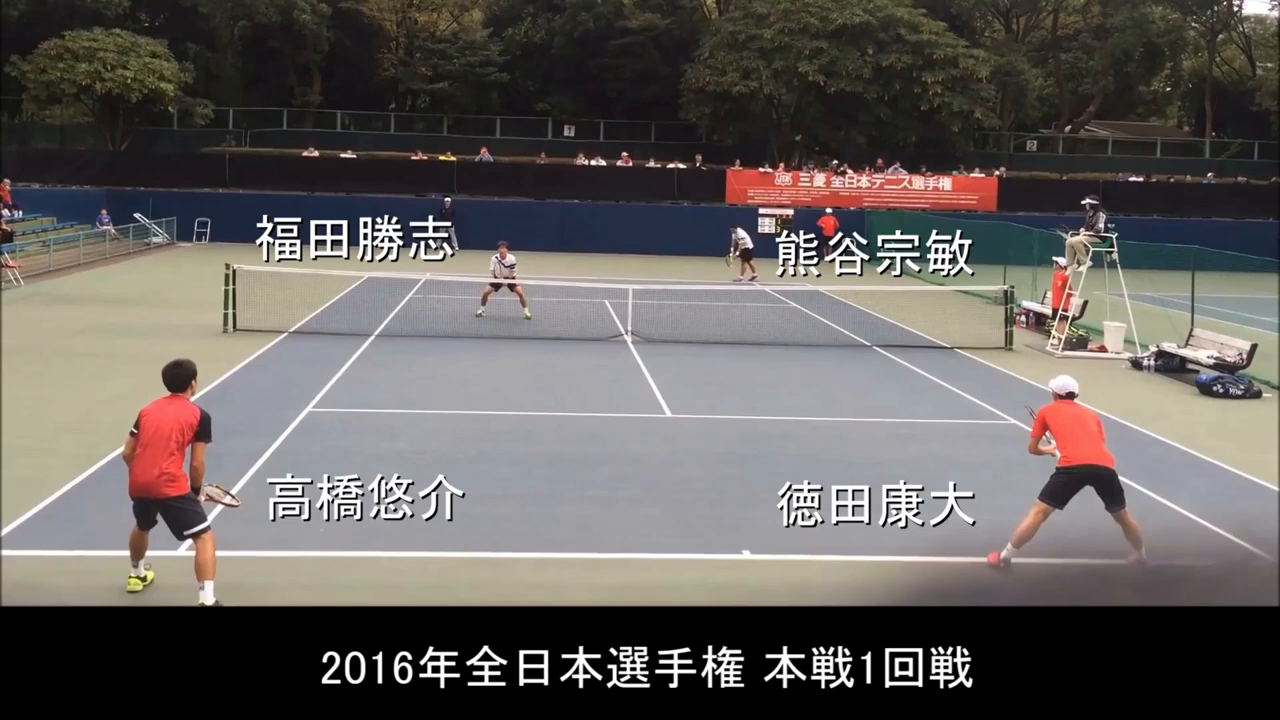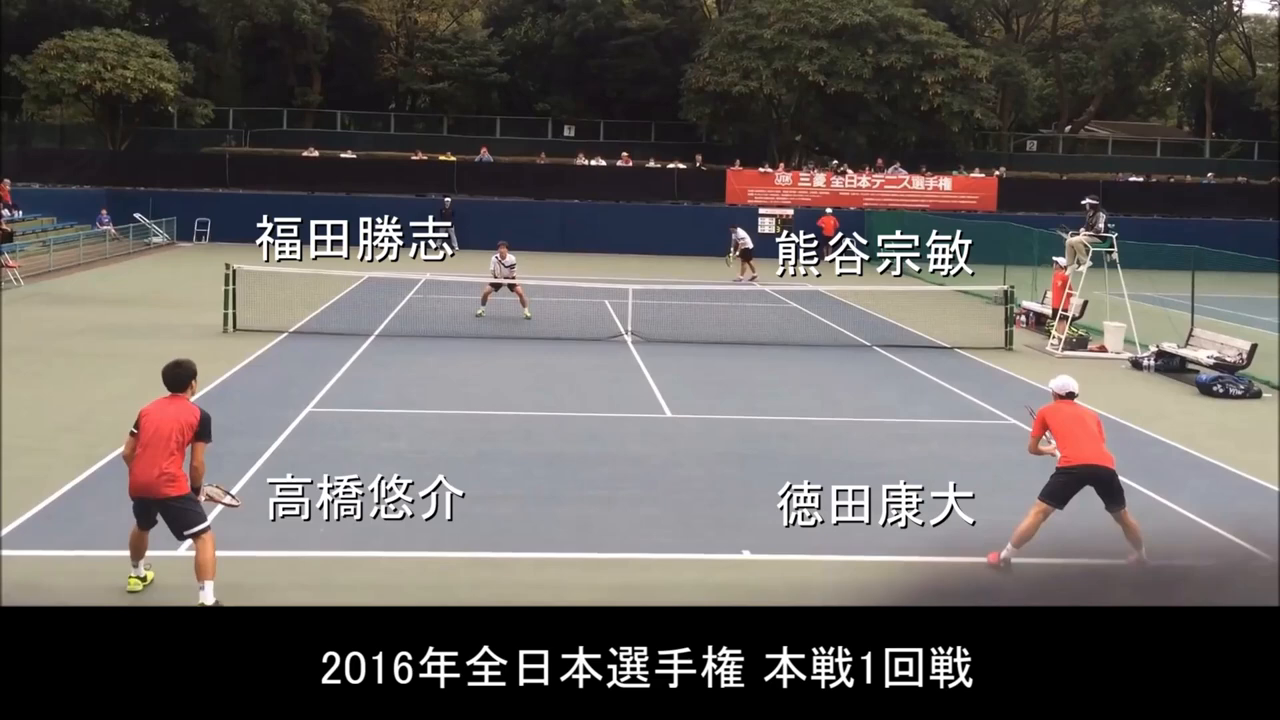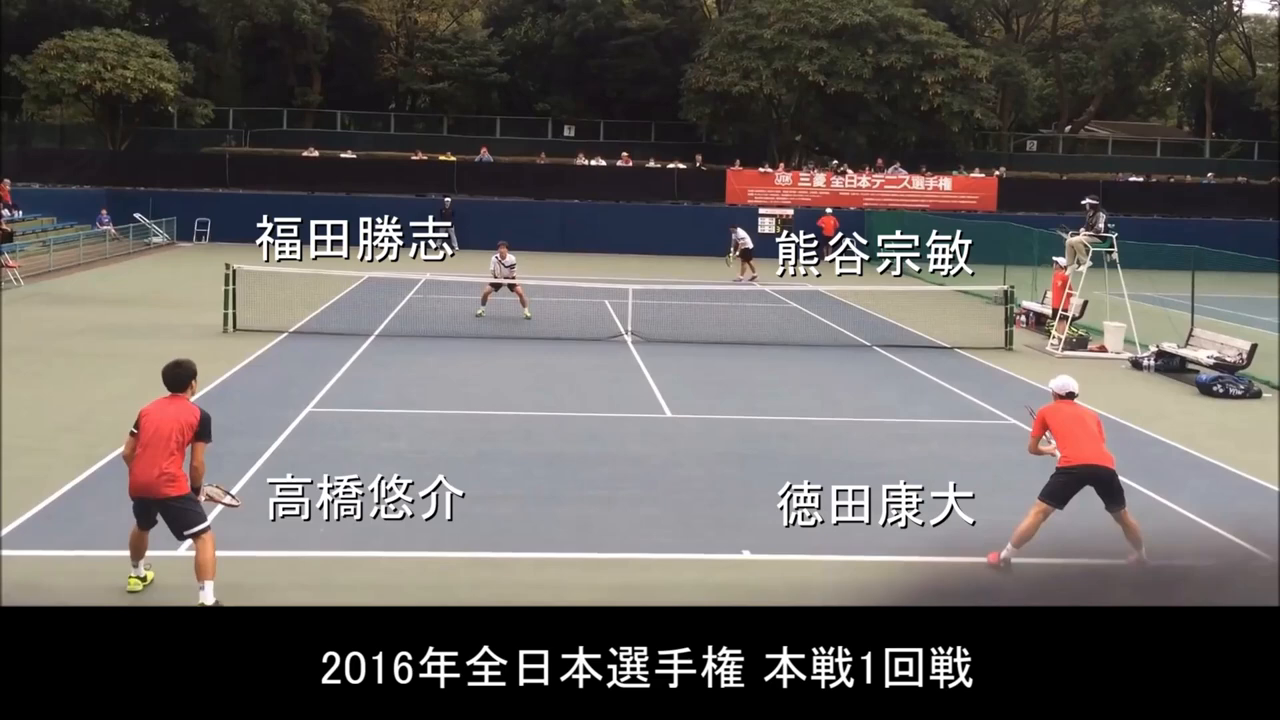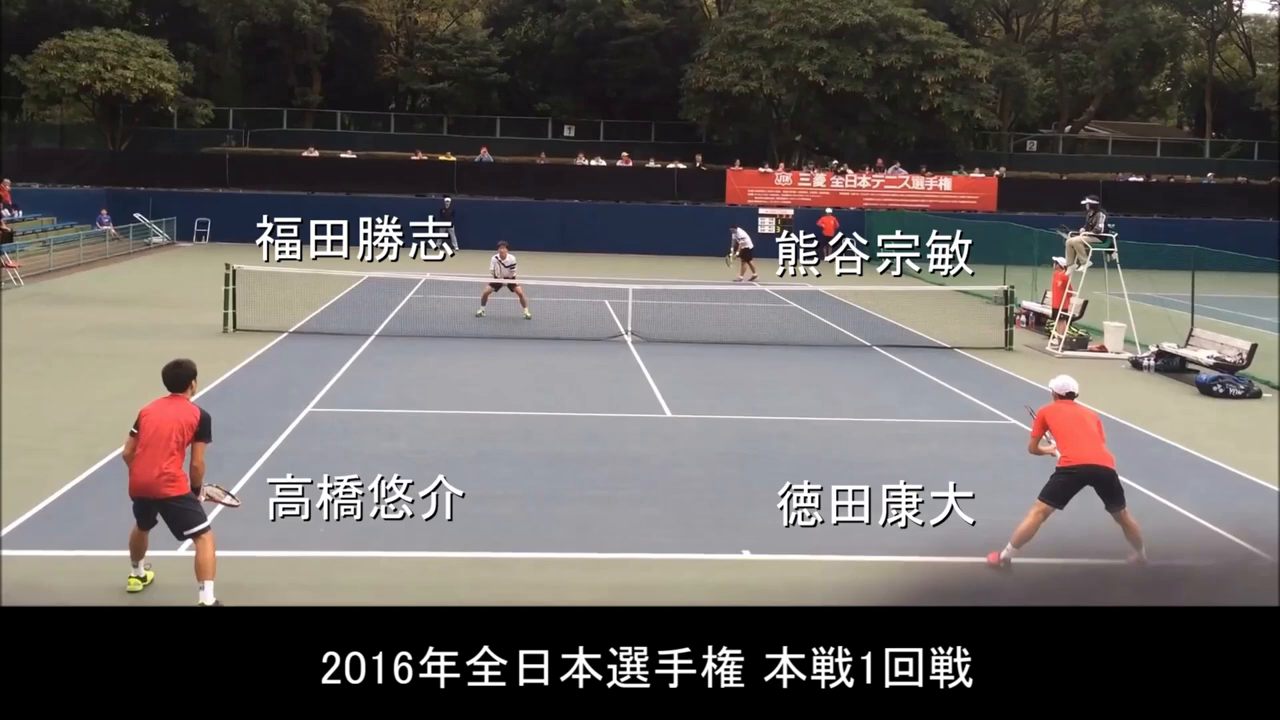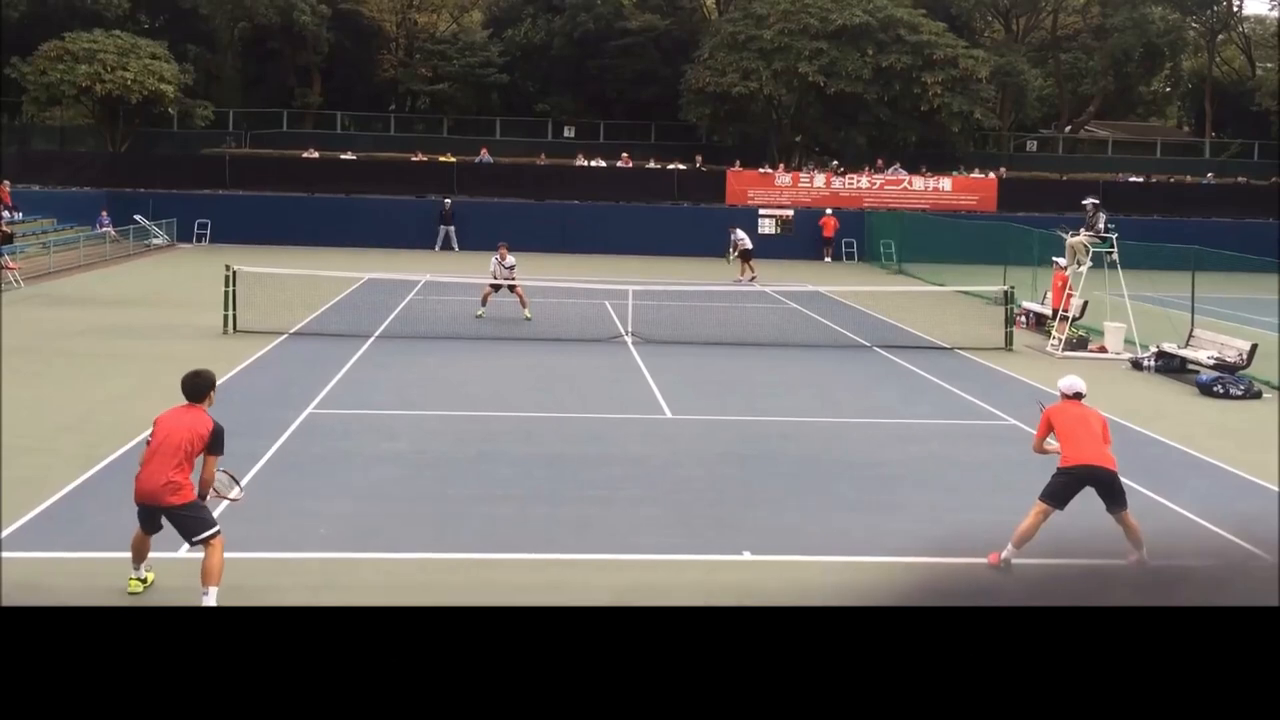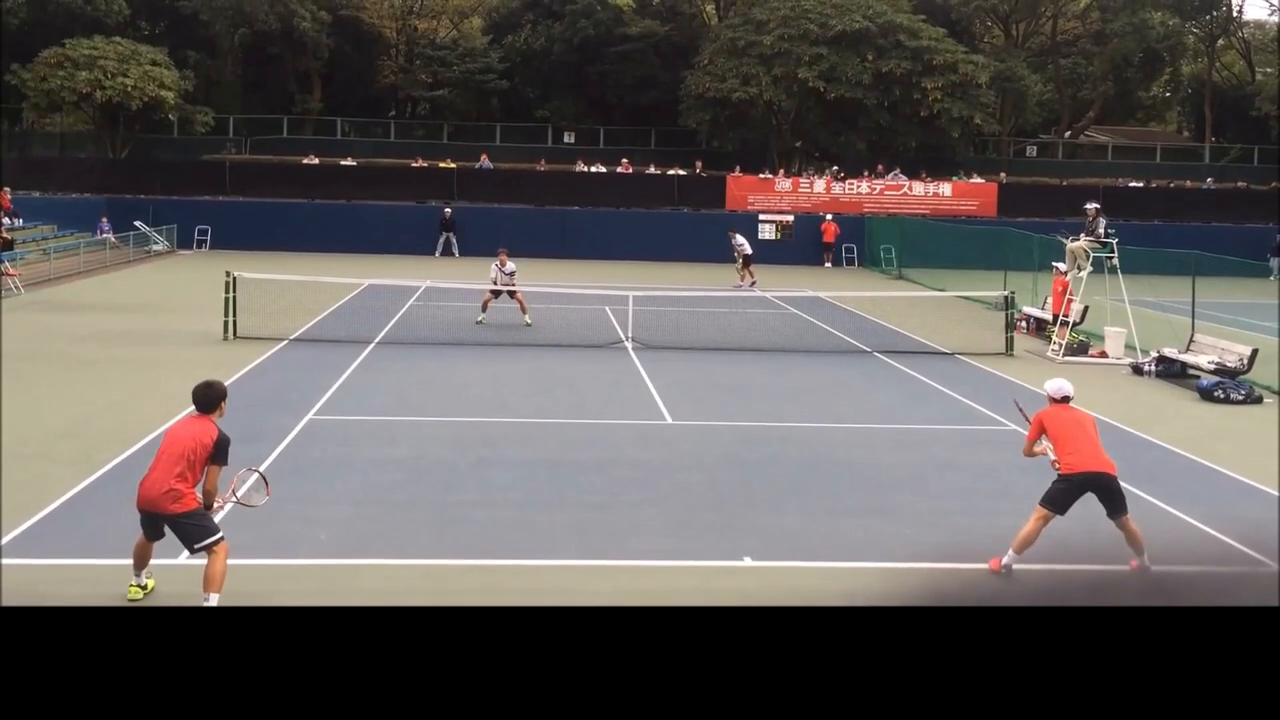
dt=0.5s
person 1, frame 1
left shoulder: (147, 409)
right shoulder: (199, 416)
left elbow: (127, 452)
right elbow: (197, 463)
right wrist: (196, 490)
left hip: (138, 483)
right hip: (170, 486)
left knee: (142, 527)
right knee: (204, 538)
left ankle: (137, 575)
right ankle: (207, 599)
person 1, frame 2
left shoulder: (147, 410)
right shoulder: (199, 416)
left elbow: (127, 453)
right elbow: (197, 463)
right wrist: (196, 490)
left hip: (138, 483)
right hip: (170, 486)
left knee: (142, 527)
right knee: (204, 538)
left ankle: (137, 575)
right ankle: (207, 599)
person 1, frame 3
left shoulder: (147, 409)
right shoulder: (199, 416)
left elbow: (127, 453)
right elbow: (197, 464)
right wrist: (195, 490)
left hip: (138, 483)
right hip: (170, 486)
left knee: (142, 527)
right knee: (204, 538)
left ankle: (137, 575)
right ankle: (207, 599)
person 1, frame 4
left shoulder: (147, 410)
right shoulder: (199, 416)
left elbow: (127, 453)
right elbow: (197, 464)
right wrist: (196, 490)
left hip: (138, 483)
right hip: (170, 486)
left knee: (142, 526)
right knee: (204, 538)
left ankle: (137, 575)
right ankle: (206, 599)
person 1, frame 5
left shoulder: (163, 417)
right shoulder: (213, 427)
left elbow: (143, 459)
right elbow: (207, 476)
right wrist: (202, 498)
left hip: (143, 488)
right hip: (175, 493)
left knee: (145, 530)
right knee: (214, 542)
left ankle: (137, 577)
right ankle: (209, 602)
person 1, frame 6
left shoulder: (179, 425)
right shoulder: (219, 438)
right elbow: (210, 487)
left wrist: (195, 499)
right wrist: (209, 507)
left hip: (146, 494)
right hip: (176, 501)
left knee: (148, 537)
right knee: (219, 550)
left ankle: (138, 583)
right ankle: (210, 603)
person 2, frame 1
left shoulder: (1046, 411)
right shoulder: (1091, 414)
left elbow: (1032, 448)
left wrist: (1049, 450)
left hip: (1072, 466)
right hip: (1105, 466)
left knee: (1038, 512)
right knee: (1122, 515)
left ankle: (1004, 557)
right ankle: (1141, 555)
person 2, frame 2
left shoulder: (1046, 411)
right shoulder: (1091, 414)
left elbow: (1032, 448)
left wrist: (1050, 449)
left hip: (1072, 466)
right hip: (1105, 466)
left knee: (1038, 512)
right knee: (1122, 515)
left ankle: (1004, 557)
right ankle: (1140, 555)
person 2, frame 3
left shoulder: (1046, 411)
right shoulder: (1091, 414)
left elbow: (1032, 448)
left wrist: (1050, 449)
left hip: (1072, 466)
right hip: (1105, 466)
left knee: (1038, 512)
right knee: (1122, 515)
left ankle: (1004, 557)
right ankle: (1141, 555)
person 2, frame 4
left shoulder: (1046, 411)
right shoulder: (1091, 414)
left elbow: (1032, 448)
left wrist: (1050, 449)
left hip: (1072, 466)
right hip: (1105, 466)
left knee: (1038, 512)
right knee: (1122, 515)
left ankle: (1004, 556)
right ankle: (1141, 555)
person 2, frame 5
left shoulder: (1052, 411)
right shoulder: (1098, 416)
left elbow: (1037, 447)
left hip: (1073, 467)
right hip: (1106, 467)
left knee: (1039, 513)
right knee: (1123, 516)
left ankle: (1004, 557)
right ankle: (1141, 556)
person 2, frame 6
left shoulder: (1043, 415)
right shoulder: (1087, 417)
left elbow: (1027, 451)
left wrist: (1042, 450)
left hip: (1074, 472)
right hip: (1105, 472)
left knee: (1039, 518)
right knee: (1124, 522)
left ankle: (1005, 563)
right ankle: (1143, 562)
